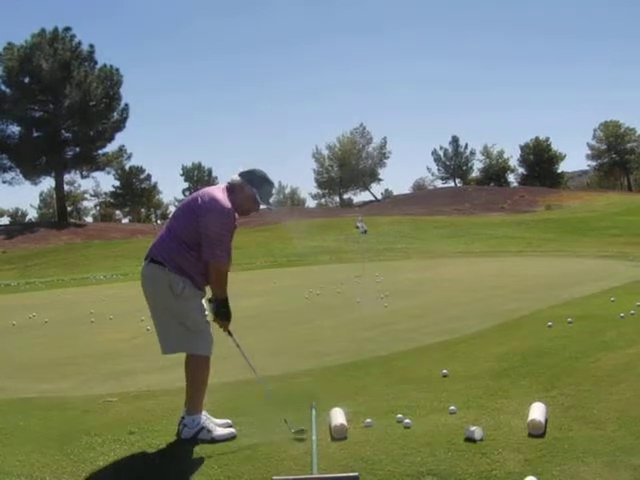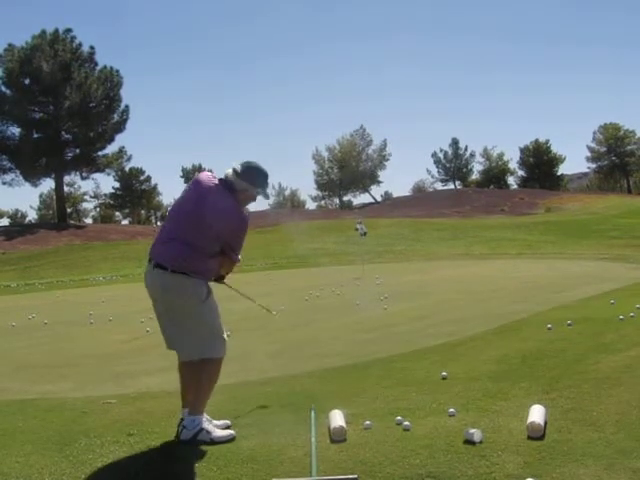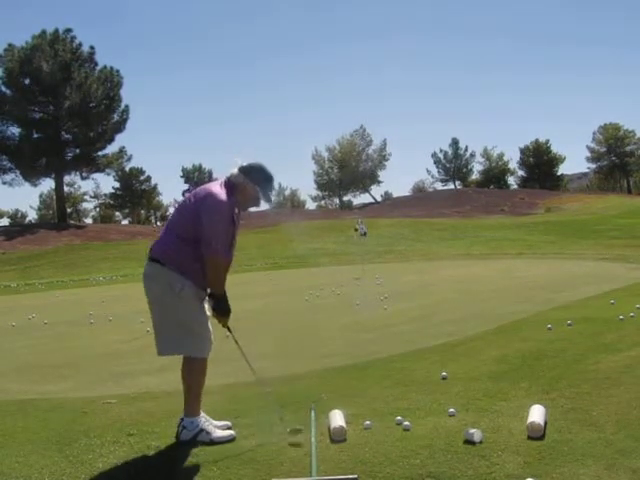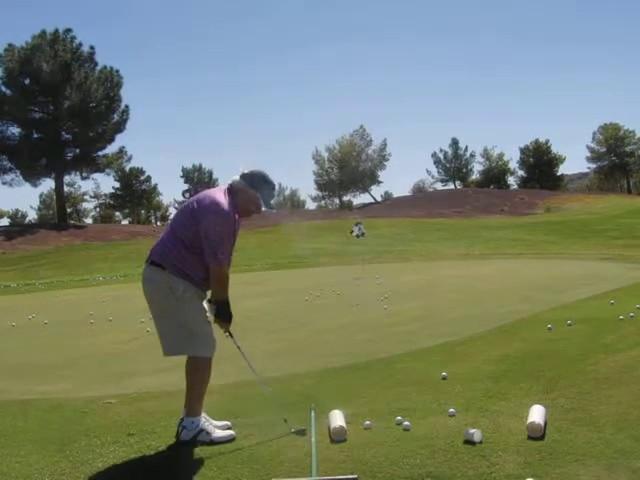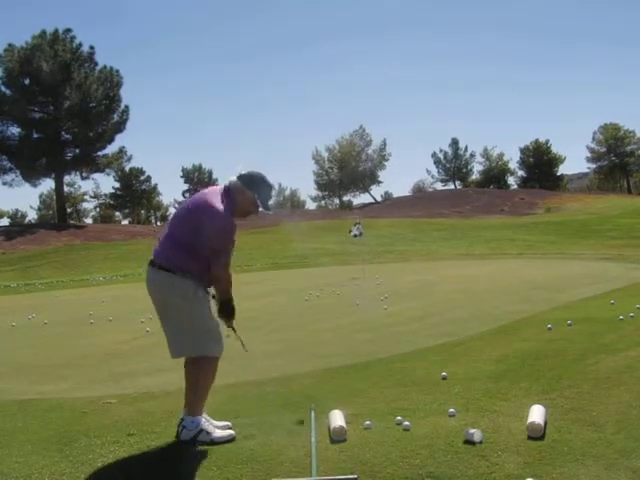
dt=1s
person 1, frame 1
left shoulder: (226, 208)
right shoulder: (218, 207)
left elbow: (221, 260)
right elbow: (216, 265)
left wrist: (217, 299)
right wrist: (221, 303)
left hip: (177, 277)
right hip: (168, 277)
left knee: (200, 345)
right knee: (200, 347)
left ankle: (193, 414)
right ankle: (192, 423)
person 1, frame 2
left shoulder: (202, 181)
right shoulder: (237, 216)
right elbow: (230, 258)
right wrist: (218, 275)
left hip: (156, 272)
right hip: (184, 282)
left knee: (189, 348)
right knee: (213, 351)
left ankle: (190, 416)
right ankle: (193, 424)
person 1, frame 3
left shoulder: (228, 205)
right shoulder: (216, 202)
left elbow: (223, 257)
right elbow: (213, 258)
left wrist: (216, 295)
right wrist: (220, 299)
left hip: (180, 277)
right hip: (170, 277)
left knee: (198, 347)
right knee: (196, 349)
left ankle: (193, 416)
right ankle: (191, 425)
person 1, frame 4
left shoulder: (227, 208)
right shoulder: (219, 209)
left elbow: (221, 264)
right elbow: (217, 267)
left wrist: (216, 301)
right wrist: (222, 306)
left hip: (177, 279)
right hip: (169, 280)
left knee: (201, 348)
right knee: (202, 349)
left ankle: (193, 416)
right ankle: (191, 425)
person 1, frame 5
left shoulder: (217, 195)
right shoulder: (220, 217)
left elbow: (217, 262)
right elbow: (218, 270)
left wrist: (221, 297)
right wrist: (227, 304)
left hip: (167, 276)
right hip: (178, 282)
left knee: (198, 348)
right knee: (209, 348)
left ankle: (191, 415)
right ankle: (192, 424)
